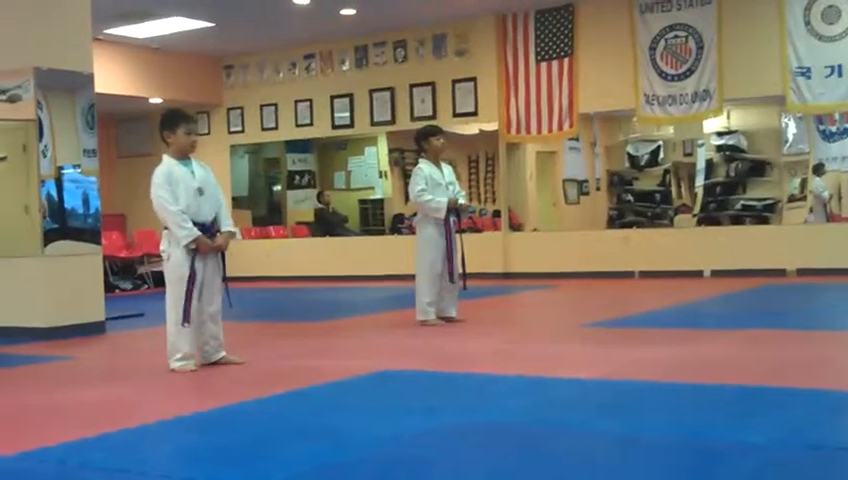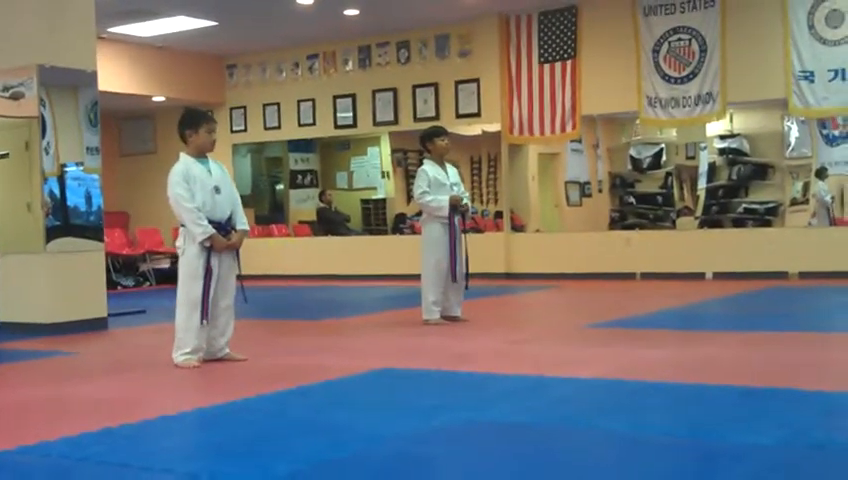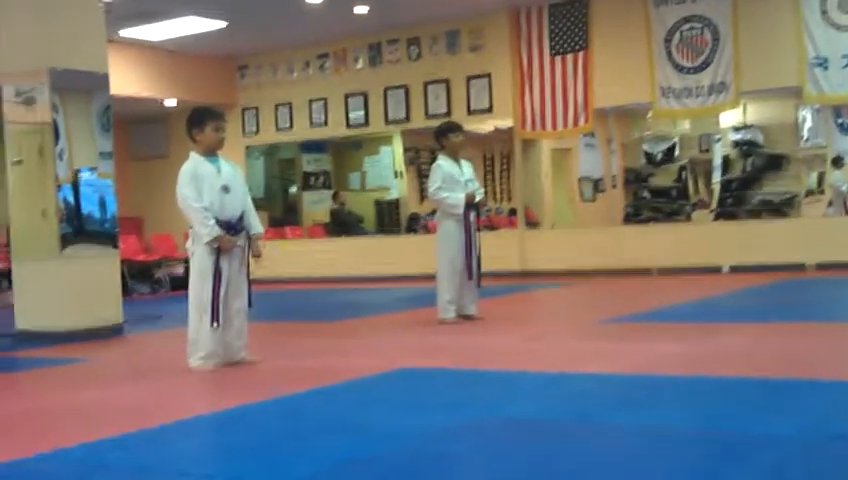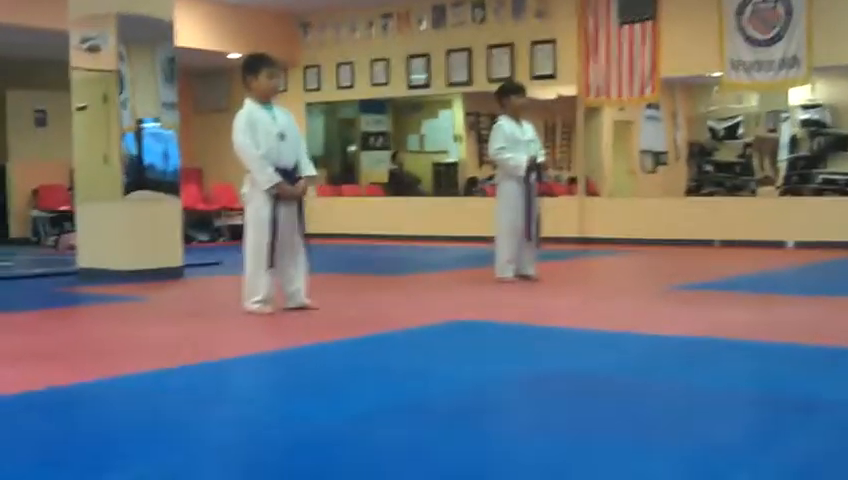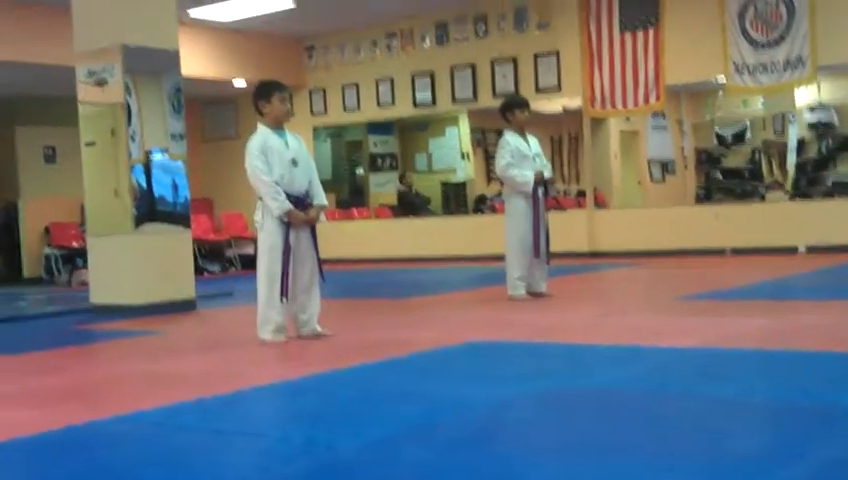
dt=1s
person 1, frame 1
left shoulder: (203, 170)
right shoulder: (163, 173)
left elbow: (219, 202)
right elbow: (169, 212)
left wrist: (226, 232)
right wrist: (197, 239)
left hip: (211, 242)
right hip: (182, 245)
left knee: (212, 302)
right knee: (182, 303)
left ankle: (213, 352)
right ankle: (181, 358)
person 1, frame 2
left shoulder: (219, 168)
right shoulder: (181, 170)
left elbow: (234, 200)
right elbow: (186, 209)
left wrist: (240, 230)
right wrist: (211, 236)
left hip: (226, 240)
right hip: (197, 242)
left knee: (224, 298)
right knee: (193, 297)
left ankle: (217, 348)
right ankle: (187, 352)
person 1, frame 3
left shoulder: (231, 168)
right shoulder: (190, 169)
left elbow: (246, 203)
right elbow: (192, 208)
left wrist: (255, 235)
right wrist: (217, 236)
left hip: (236, 241)
right hip: (208, 243)
left knee: (237, 300)
right knee: (205, 300)
left ankle: (234, 352)
right ankle: (202, 356)
person 1, frame 4
left shoulder: (285, 115)
right shoulder: (245, 116)
left elbow: (299, 147)
right elbow: (250, 155)
left wrist: (306, 176)
right wrist: (276, 184)
left hip: (291, 187)
right hip: (263, 189)
left knee: (293, 244)
right knee: (261, 244)
left ankle: (295, 297)
right ankle: (257, 299)
person 1, frame 5
left shoulder: (296, 140)
right shoulder: (258, 142)
left elbow: (311, 173)
right elbow: (262, 181)
left wrist: (317, 205)
right wrist: (288, 210)
left hip: (303, 213)
right hip: (275, 215)
left knee: (307, 270)
right knee: (273, 272)
left ankle: (307, 324)
right ankle: (271, 328)
person 2, frame 1
left shoulder: (448, 169)
right shoulder: (421, 170)
left elbow: (457, 192)
right elbow: (418, 196)
left wrist: (460, 204)
right wrist: (445, 204)
left hip: (447, 224)
right hip: (429, 225)
left knee: (450, 269)
right knee: (430, 269)
left ankle: (447, 311)
right ankle: (426, 314)
person 2, frame 2
left shoulder: (452, 170)
right shoulder: (425, 170)
left elbow: (462, 193)
right elbow: (420, 197)
left wrist: (464, 204)
right wrist: (447, 202)
left hip: (452, 224)
right hip: (435, 224)
left knee: (456, 268)
right knee: (435, 268)
left ankle: (451, 310)
right ankle: (432, 313)
person 2, frame 3
left shoulder: (466, 166)
right shoulder: (439, 166)
left elbow: (476, 189)
right elbow: (434, 194)
left wrist: (479, 199)
right wrist: (462, 199)
left hip: (467, 221)
right hip: (450, 221)
left knee: (470, 265)
right knee: (450, 266)
left ankle: (466, 308)
right ankle: (447, 312)
person 2, frame 4
left shoulder: (528, 127)
right shoulder: (501, 126)
left elbow: (538, 150)
right elbow: (496, 153)
left wrist: (539, 161)
right wrist: (523, 163)
left hip: (528, 181)
right hip: (510, 181)
left knee: (529, 225)
right knee: (509, 226)
left ankle: (524, 269)
right ankle: (505, 271)
person 2, frame 5
left shoulder: (533, 141)
right shoulder: (507, 141)
left elbow: (544, 165)
right elbow: (504, 170)
left wrist: (546, 176)
right wrist: (531, 178)
left hip: (536, 196)
right hip: (518, 197)
left knee: (539, 241)
right knee: (519, 242)
left ankle: (536, 286)
right ankle: (516, 288)
